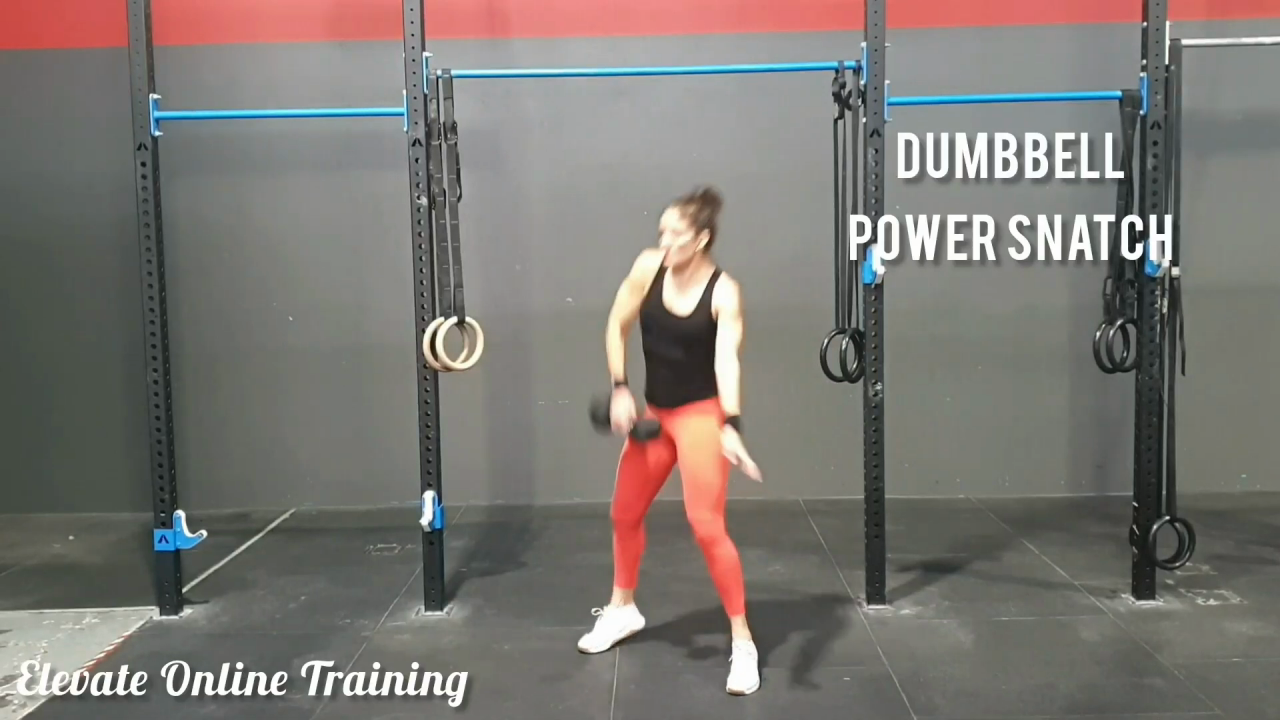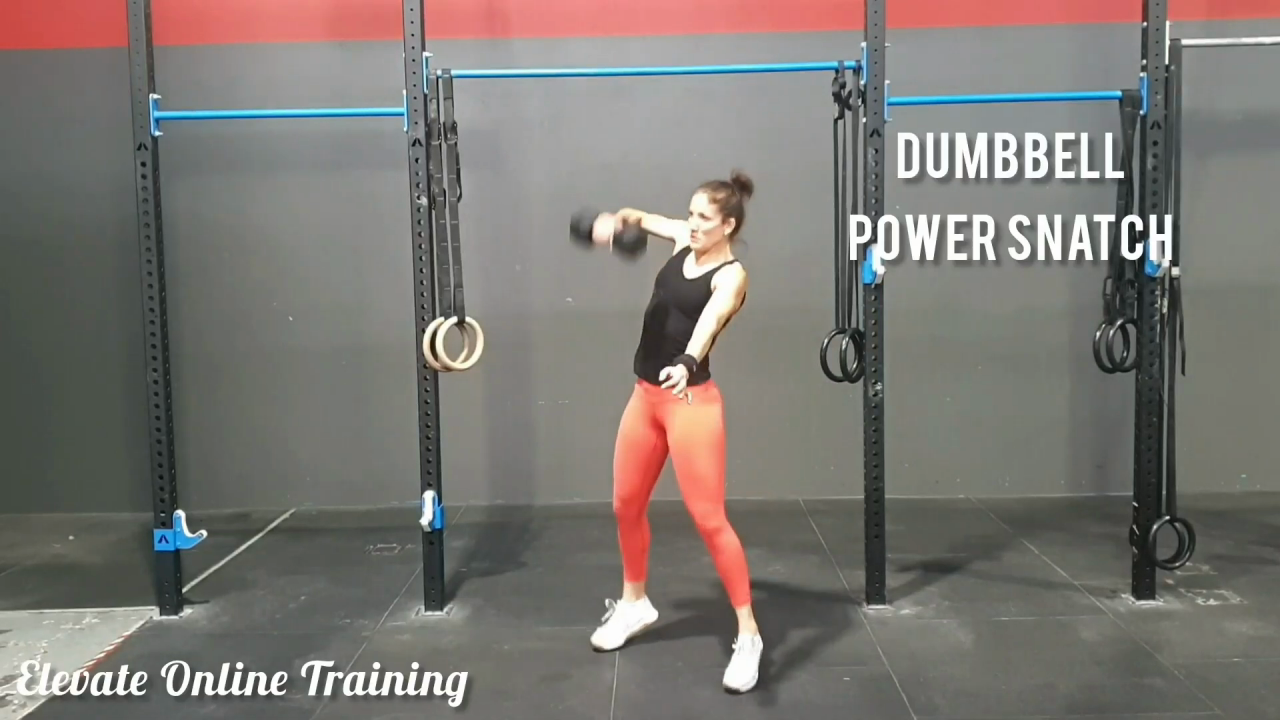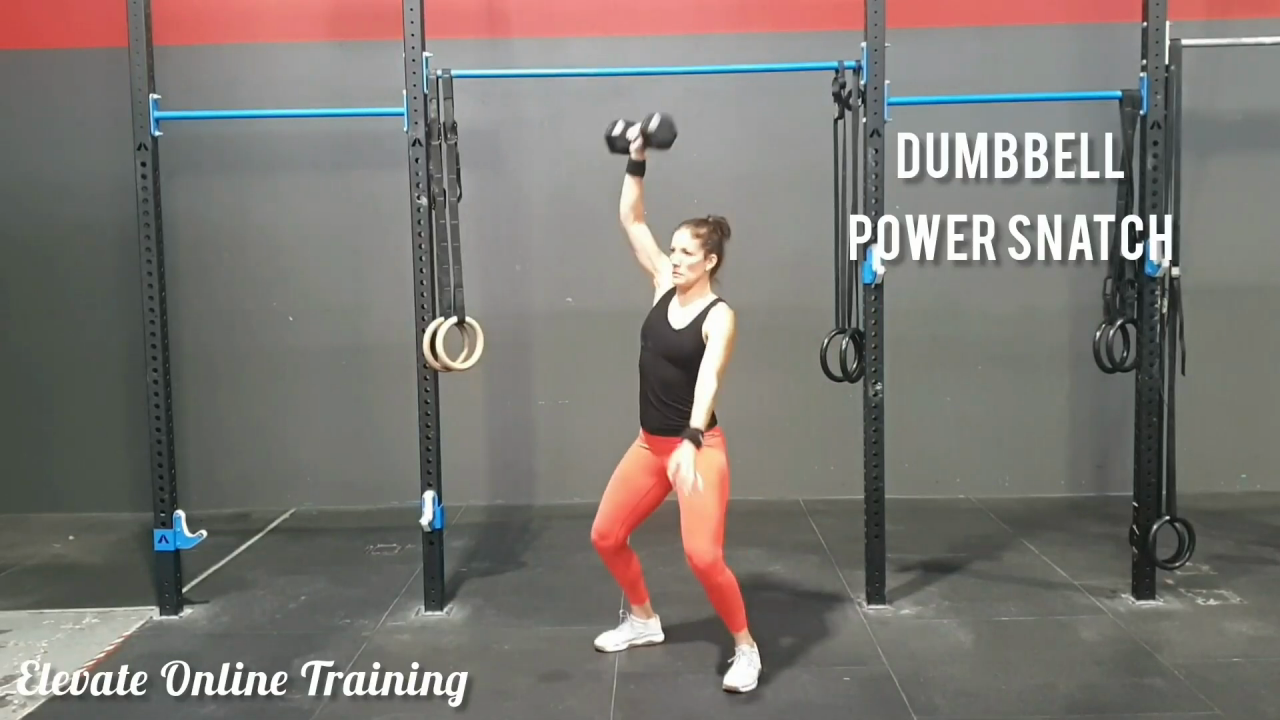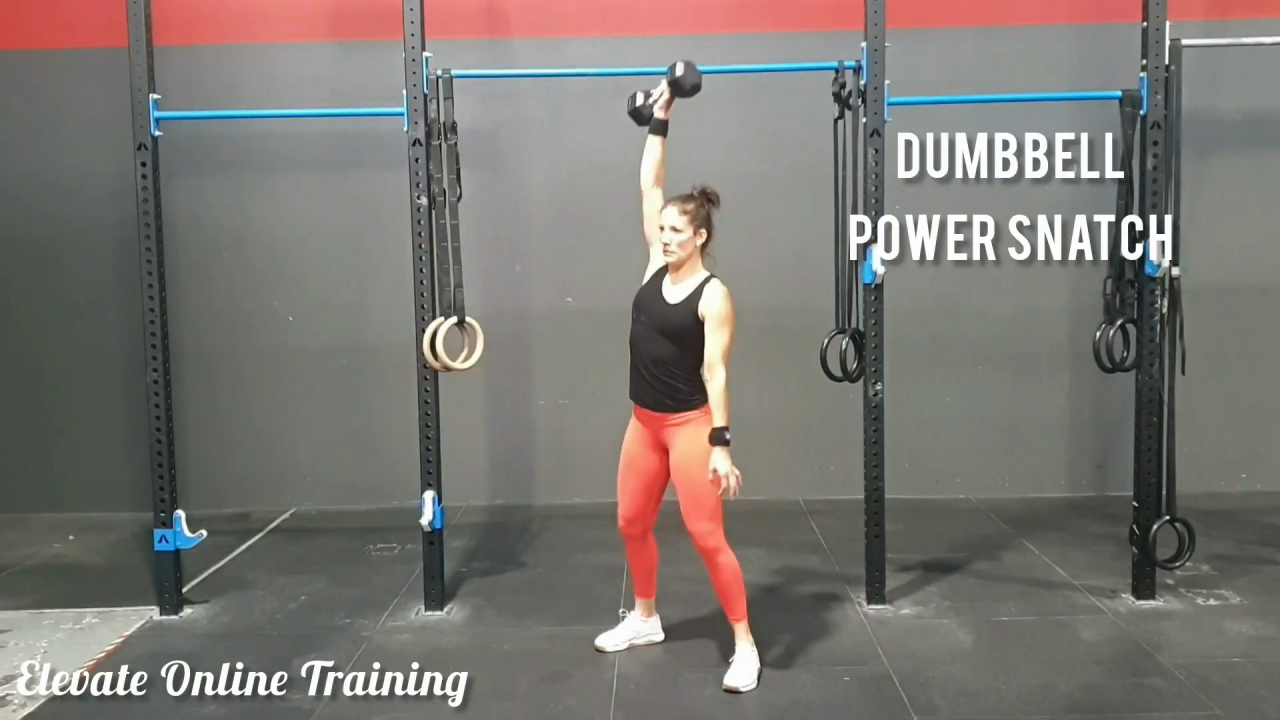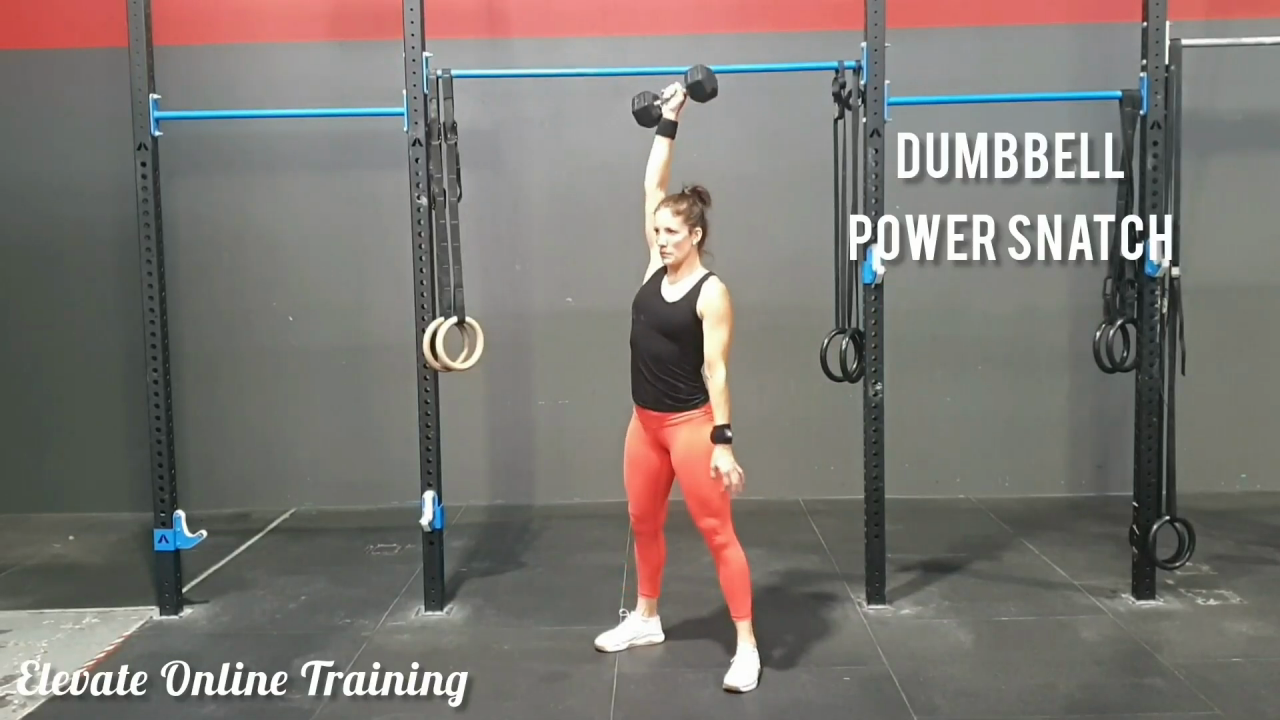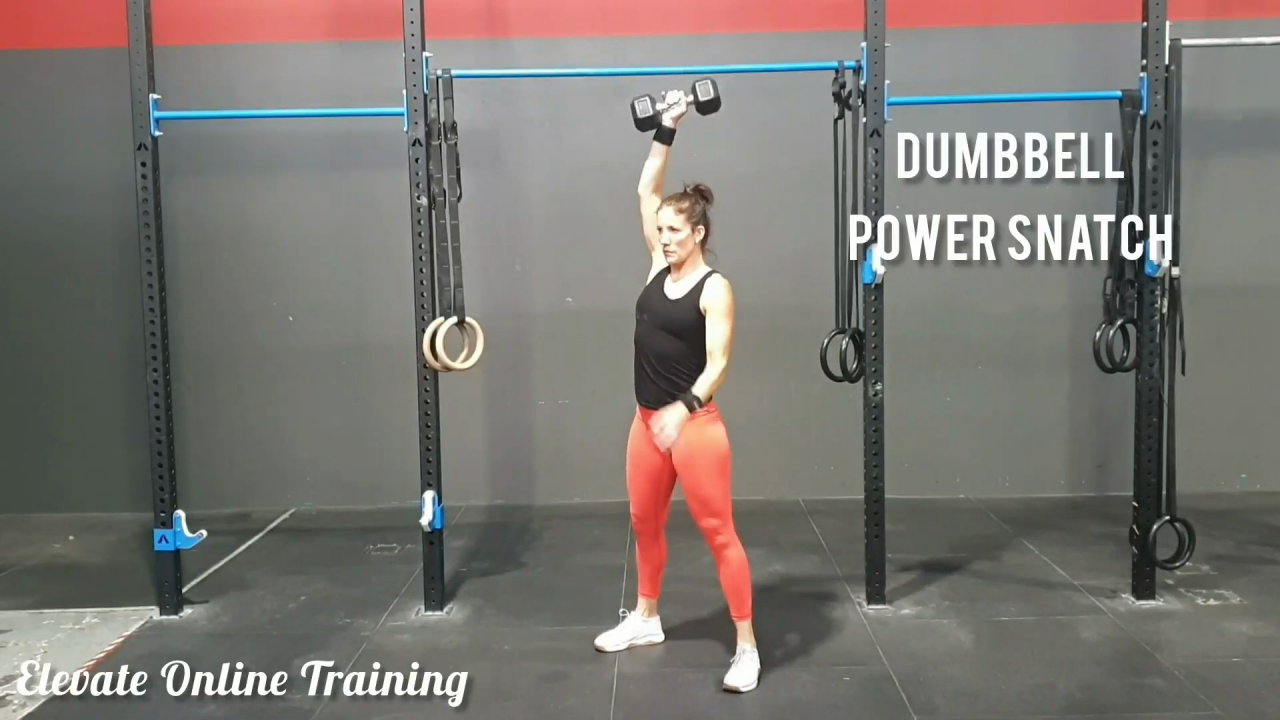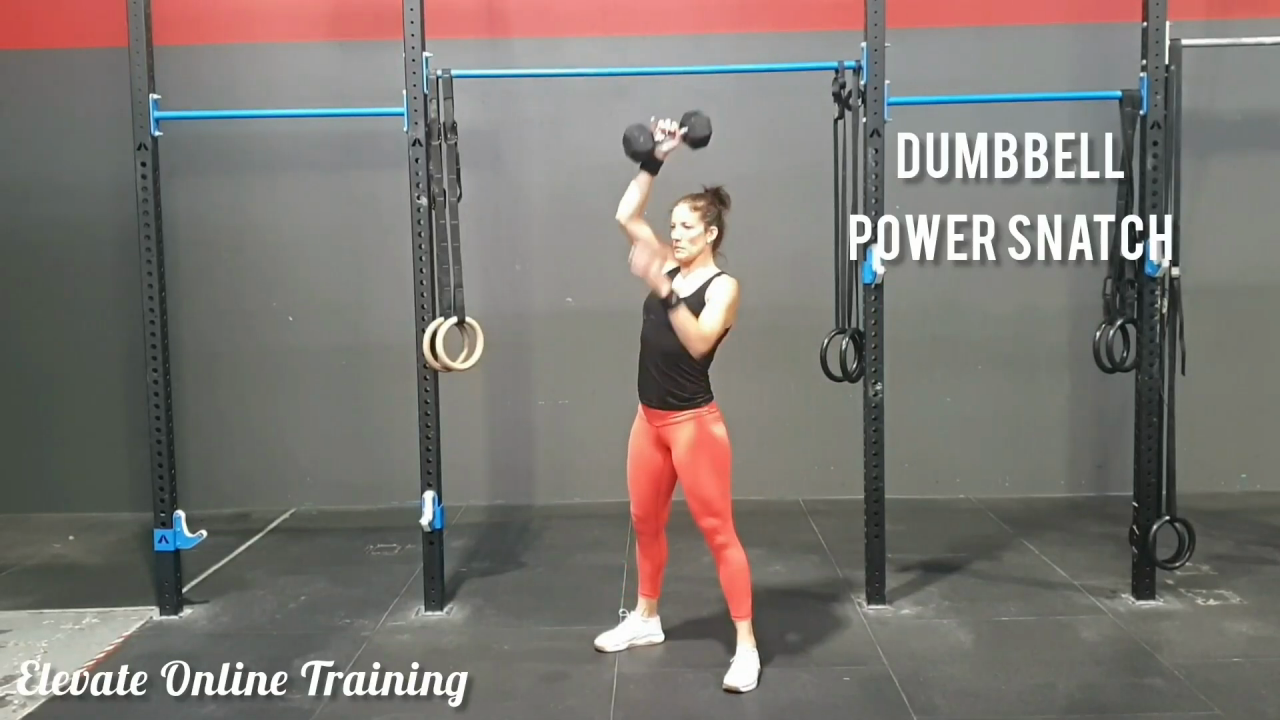
dt=0.2s
person 1, frame 1
left shoulder: (722, 291)
right shoulder: (651, 268)
left elbow: (727, 361)
right elbow: (617, 328)
left wrist: (732, 428)
right wrist: (619, 390)
left hip: (701, 417)
right hip: (652, 416)
left knee: (706, 527)
right knee: (625, 515)
left ankle: (742, 643)
right ankle: (623, 611)
person 1, frame 2
left shoulder: (732, 275)
right shoulder: (681, 242)
left elbow: (709, 324)
right elbow: (634, 218)
left wrist: (685, 364)
right wrist: (612, 224)
left hip: (691, 406)
right hip: (646, 396)
left knee: (706, 518)
right knee: (626, 505)
left ankle: (748, 636)
right ankle: (635, 604)
person 1, frame 3
left shoulder: (719, 318)
right shoulder: (665, 286)
left elbow: (707, 386)
right elbow: (631, 221)
left wrist: (692, 445)
right wrist: (635, 164)
left hip: (696, 448)
right hip: (648, 446)
left knee: (702, 556)
right knee: (606, 538)
left ankle: (746, 649)
right ankle: (643, 621)
person 1, frame 4
left shoulder: (713, 295)
right shoulder: (657, 266)
left elbow: (716, 373)
right elbow: (648, 184)
left wrist: (720, 445)
right wrist: (658, 121)
left hip: (689, 426)
right hip: (643, 423)
left knee: (706, 537)
right knee: (633, 524)
left ankle: (745, 647)
right ankle: (644, 619)
person 1, frame 5
left shoulder: (711, 292)
right shoulder: (657, 267)
left elbow: (717, 372)
right elbow: (651, 186)
left wrist: (722, 442)
right wrist: (668, 123)
left hip: (691, 427)
right hip: (645, 423)
left knee: (717, 534)
right knee: (644, 524)
left ankle: (746, 646)
right ankle: (645, 619)
person 1, frame 6
left shoulder: (716, 288)
right shoulder: (660, 267)
left elbow: (717, 364)
right elbow: (645, 192)
left wrist: (683, 408)
right wrist: (665, 131)
left hip: (694, 423)
right hip: (647, 421)
left knee: (718, 533)
right knee: (645, 524)
left ankle: (747, 646)
right ankle: (645, 619)
person 1, frame 7
left shoulder: (722, 286)
right shoulder: (667, 268)
left elbow: (699, 343)
right elbow: (625, 217)
left wrist: (666, 292)
right wrist: (653, 162)
left hip: (694, 423)
right hip: (649, 420)
left knee: (718, 533)
right knee: (646, 523)
left ankle: (746, 646)
right ankle: (645, 619)
